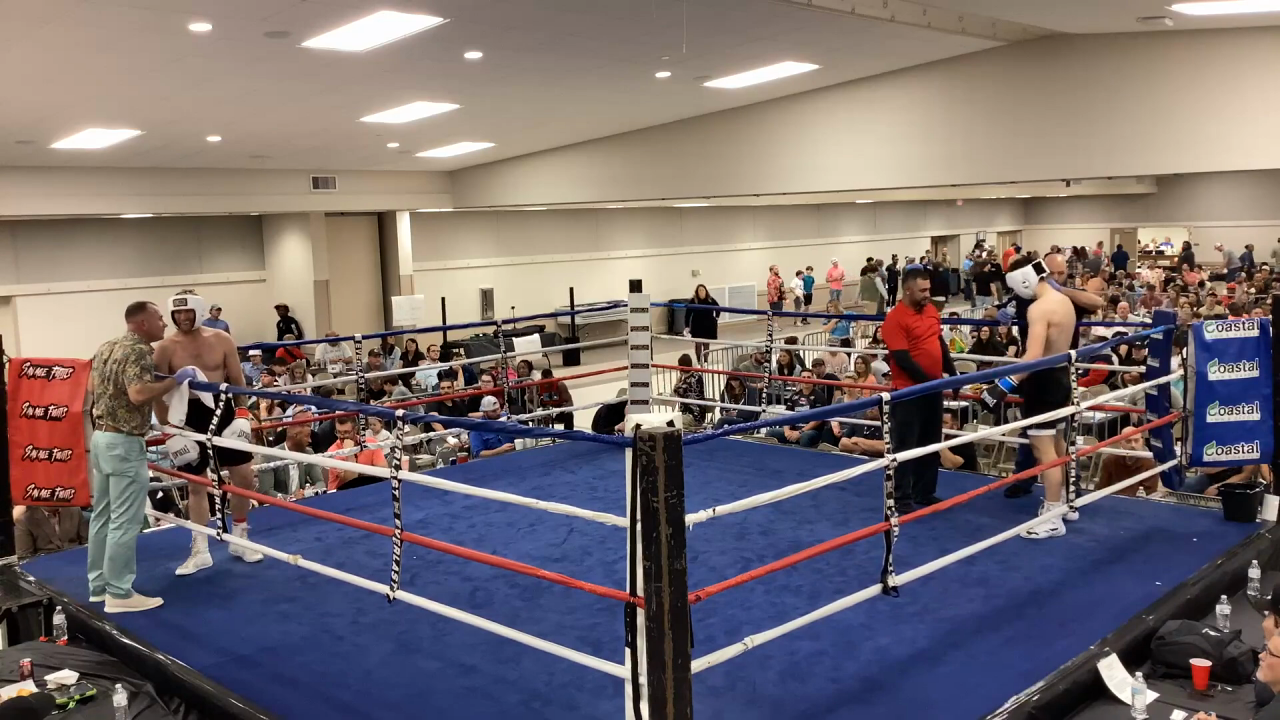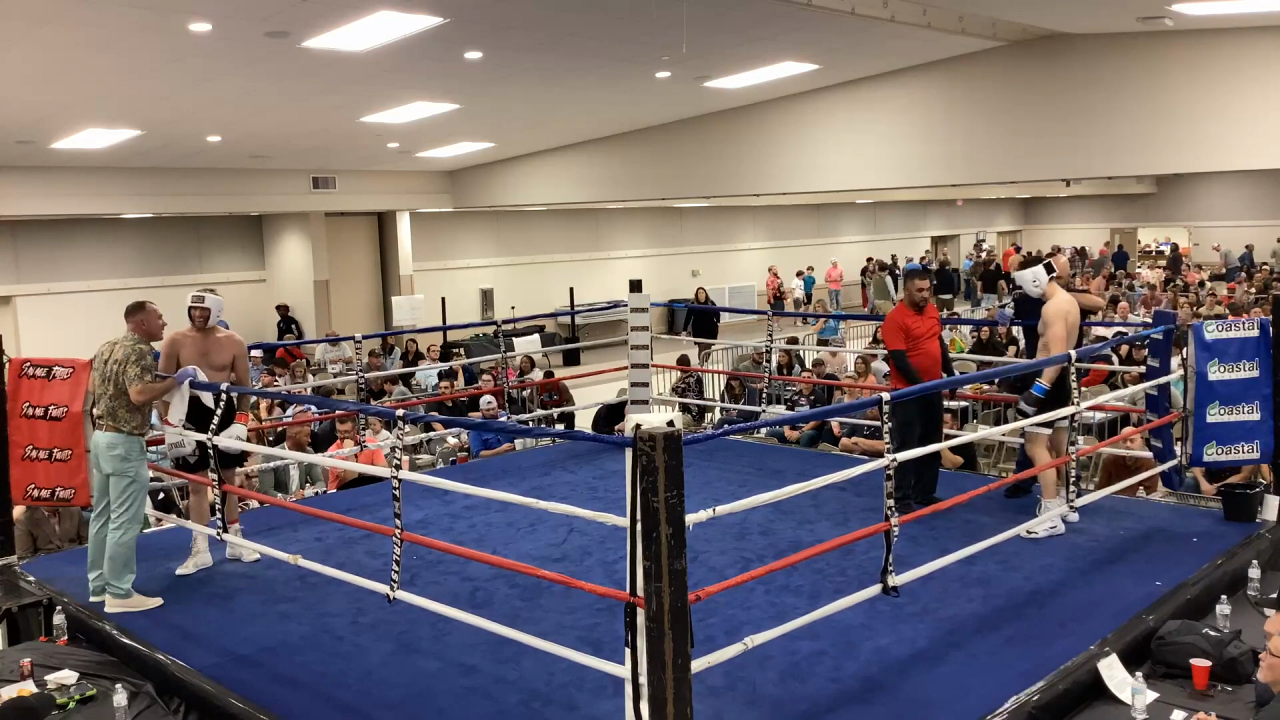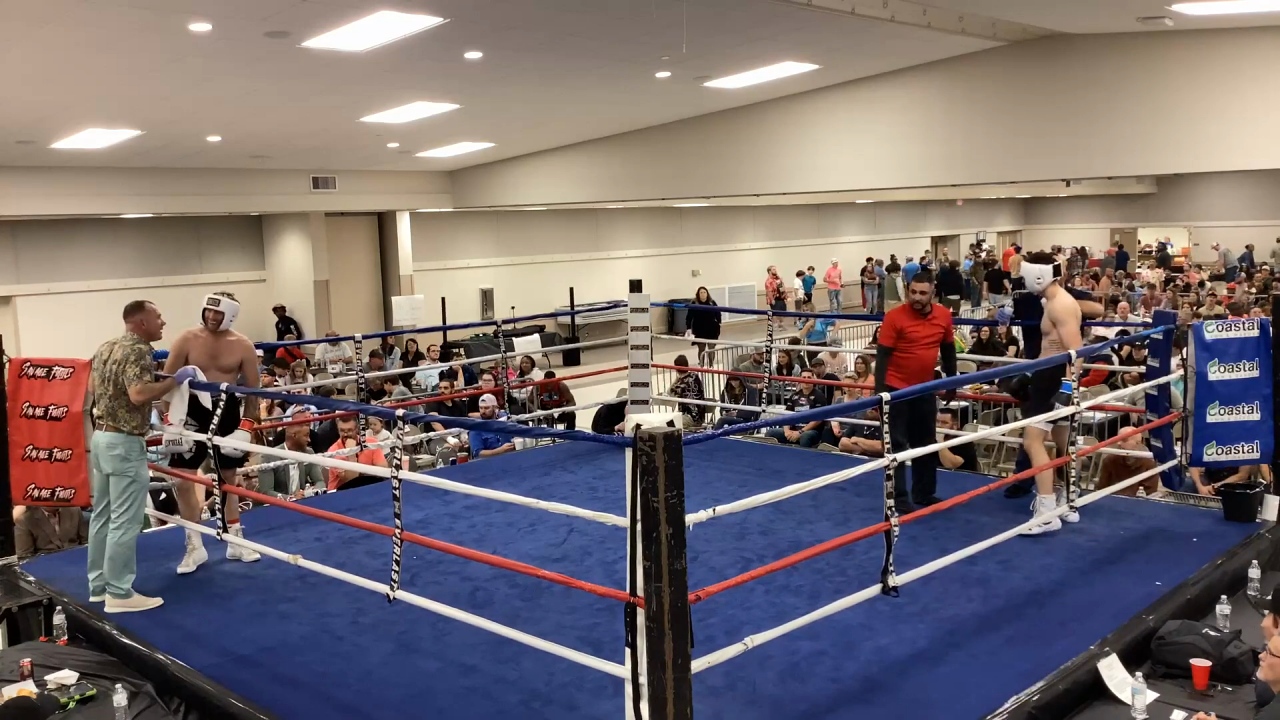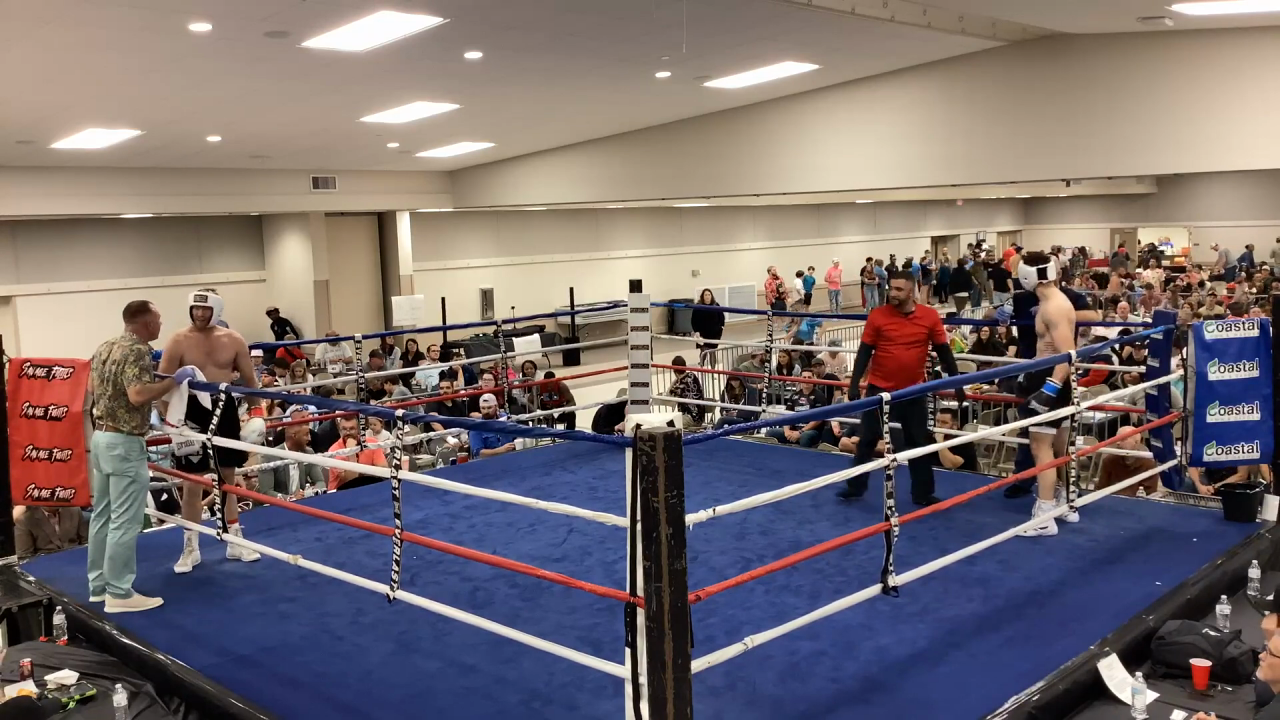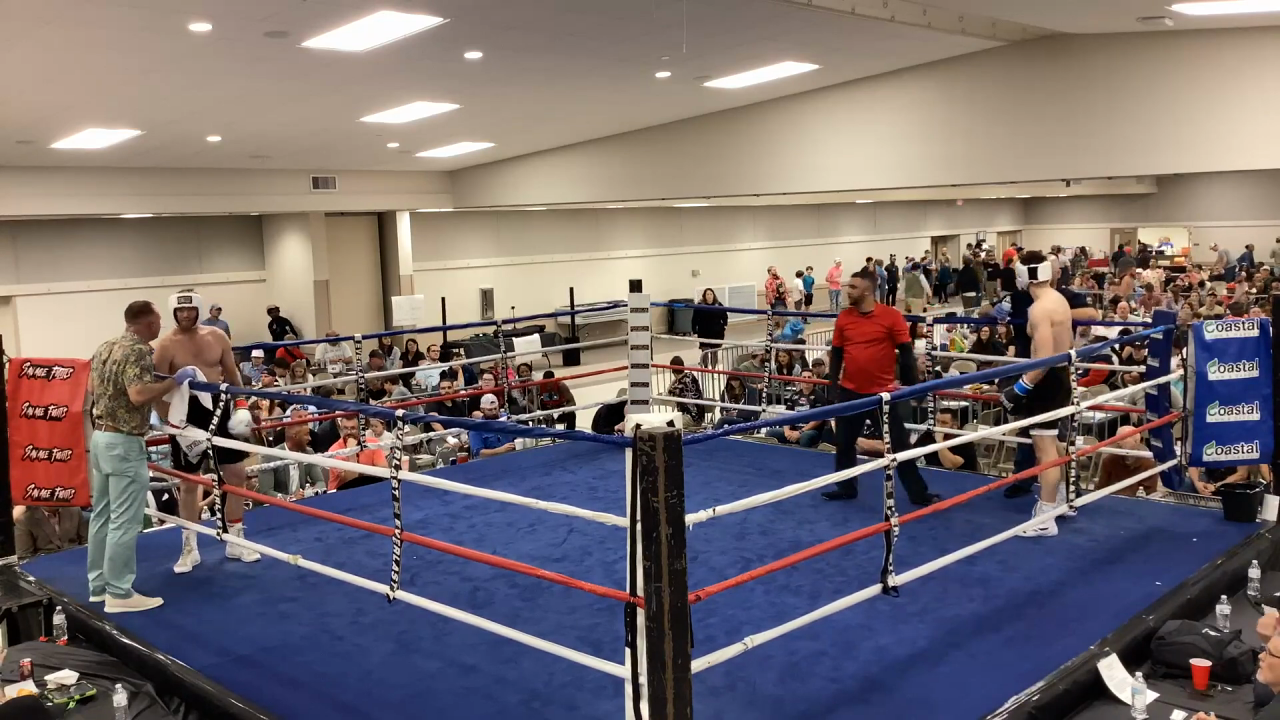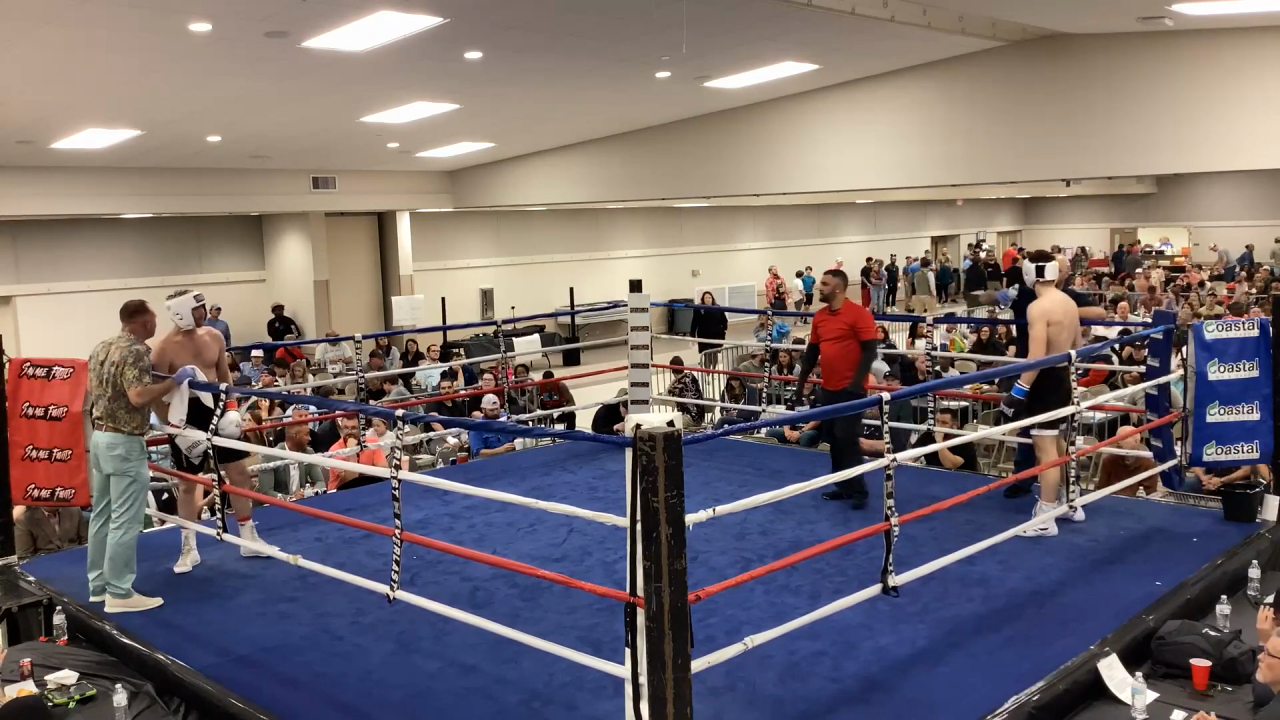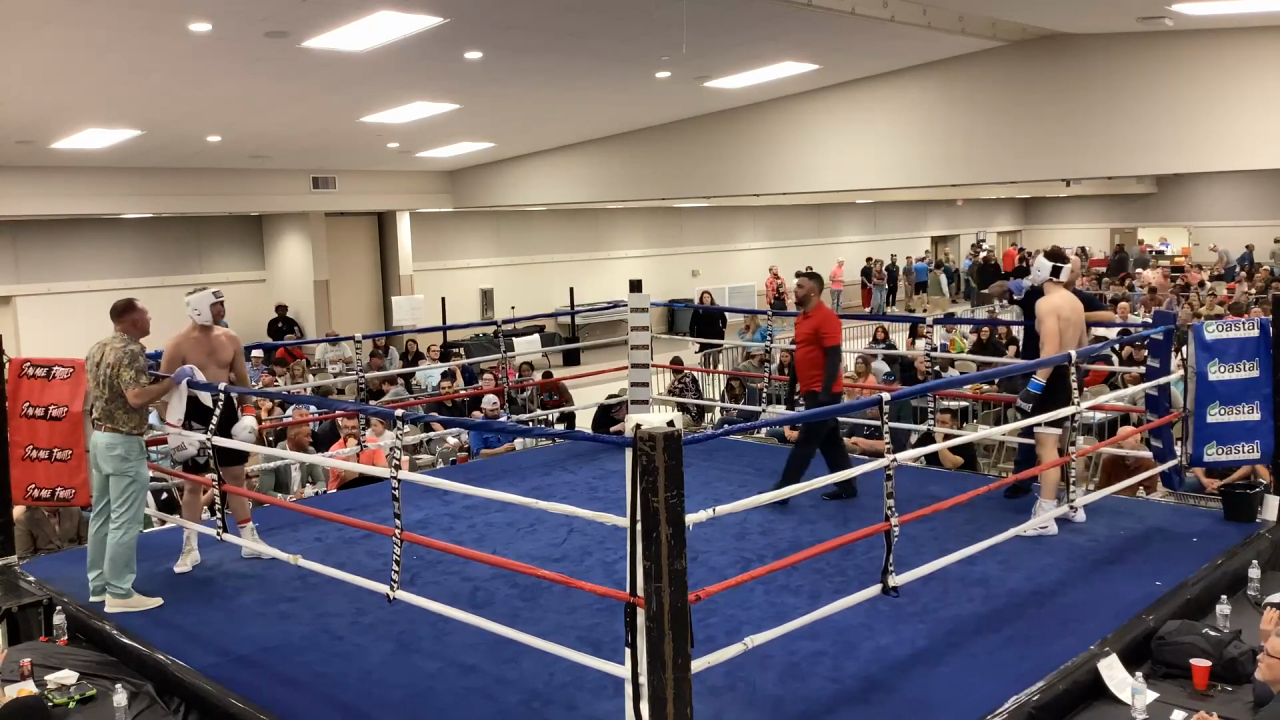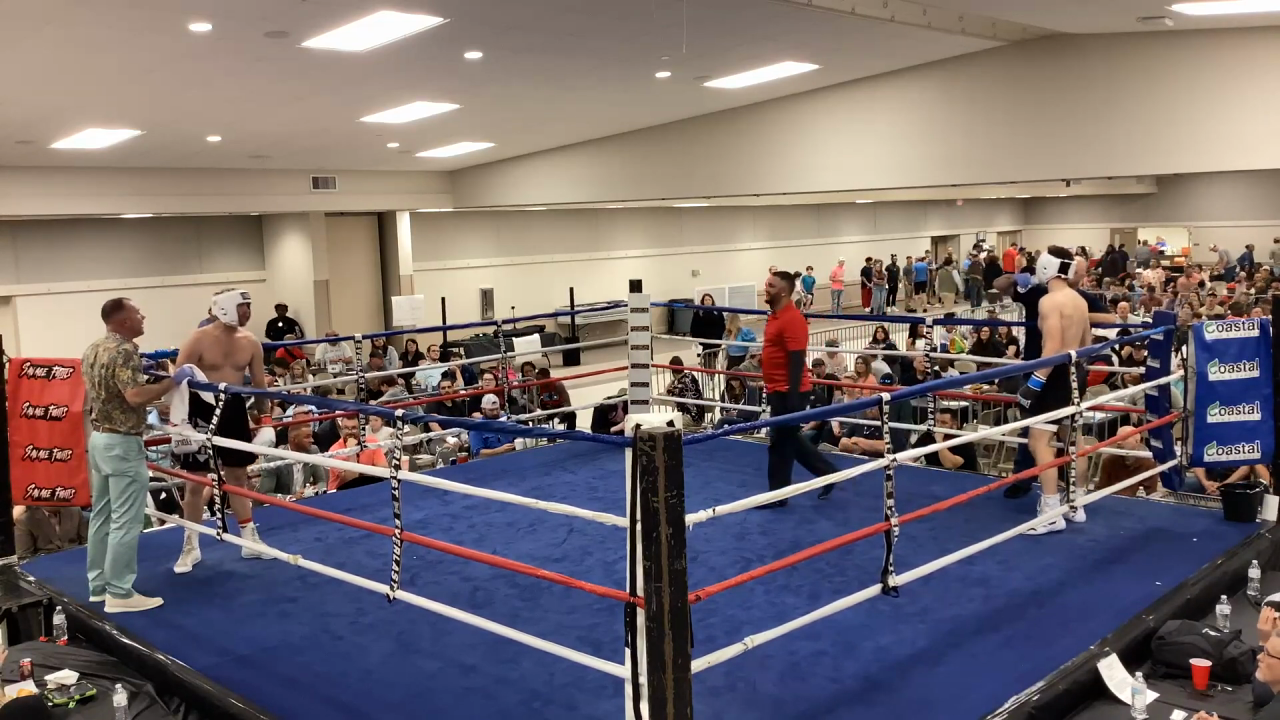
dt=0.3s
person 1, frame 1
left shoulder: (106, 347)
right shoulder: (138, 351)
left elbow: (92, 387)
right elbow: (139, 394)
right wrist: (176, 380)
left hip: (100, 437)
right hip: (124, 443)
left knee: (103, 515)
right knee: (125, 521)
left ankle: (99, 585)
right ankle: (119, 593)
person 1, frame 2
left shoulder: (106, 348)
right shoulder: (138, 351)
left elbow: (93, 387)
right elbow: (140, 394)
right wrist: (176, 379)
left hip: (100, 437)
right hip: (124, 443)
left knee: (102, 515)
right knee: (125, 521)
left ankle: (99, 585)
right ankle: (119, 593)
person 1, frame 3
left shoulder: (105, 348)
right shoulder: (138, 351)
left elbow: (93, 387)
right elbow: (139, 394)
right wrist: (176, 379)
left hip: (100, 437)
right hip: (125, 443)
left knee: (103, 515)
right knee: (125, 521)
left ankle: (99, 584)
right ankle: (119, 593)
person 1, frame 4
left shoulder: (104, 348)
right shoulder: (137, 351)
left elbow: (93, 387)
right elbow: (138, 395)
right wrist: (175, 379)
left hip: (100, 437)
right hip: (125, 444)
left knee: (103, 516)
right knee: (125, 521)
left ankle: (99, 585)
right ankle: (119, 593)
person 1, frame 5
left shoulder: (105, 347)
right shoulder: (137, 351)
left elbow: (93, 387)
right elbow: (139, 395)
right wrist: (176, 380)
left hip: (100, 437)
right hip: (124, 443)
left knee: (102, 515)
right knee: (125, 521)
left ankle: (99, 584)
right ankle: (119, 593)
person 1, frame 6
left shoulder: (101, 348)
right shoulder: (135, 352)
right elbow: (139, 396)
right wrist: (176, 380)
left hip: (99, 437)
right hip: (124, 443)
left knee: (102, 515)
right knee: (125, 520)
left ankle: (99, 585)
right ankle: (119, 593)
person 1, frame 7
left shoulder: (98, 349)
right shoulder: (130, 352)
right elbow: (137, 397)
right wrist: (174, 379)
left hip: (99, 438)
right hip: (123, 444)
left knee: (102, 515)
right knee: (125, 521)
left ankle: (99, 585)
right ankle: (119, 593)
person 1, frame 8
left shoulder: (93, 349)
right shoulder: (124, 352)
right elbow: (136, 396)
right wrist: (173, 380)
left hip: (98, 438)
right hip: (122, 444)
left knee: (101, 515)
right knee: (125, 520)
left ankle: (98, 585)
right ankle: (119, 593)
person 2, frame 1
left shoulder: (1039, 308)
right shoulder: (1064, 301)
left elbow: (1033, 357)
left wrist: (1003, 385)
left hip: (1044, 380)
right hip: (1061, 376)
left knee: (1044, 451)
right knee: (1057, 446)
left ankle: (1052, 520)
right ankle: (1064, 502)
person 2, frame 2
left shoulder: (1053, 307)
right shoulder: (1068, 300)
left elbow: (1056, 356)
left wrist: (1035, 391)
left hip: (1050, 380)
right hip: (1062, 378)
left knee: (1035, 447)
right knee: (1059, 446)
left ankle: (1051, 518)
right ankle: (1065, 505)
person 2, frame 3
left shoulder: (1060, 305)
right shoulder: (1055, 301)
left elbow: (1076, 351)
left wrist: (1067, 390)
right wrist: (1031, 373)
left hip: (1054, 379)
right hip: (1050, 376)
left knee: (1033, 442)
right knee: (1063, 445)
left ankle: (1047, 514)
right ankle: (1067, 505)
person 2, frame 4
left shoulder: (1054, 307)
right shoulder: (1051, 302)
left elbow: (1068, 354)
left wrist: (1049, 390)
right wrist: (1030, 375)
left hip: (1051, 381)
right hip: (1047, 378)
left knee: (1040, 448)
right knee: (1059, 445)
left ankle: (1044, 519)
right ankle: (1066, 505)
person 2, frame 5
left shoulder: (1039, 308)
right shoulder: (1060, 300)
left elbow: (1043, 358)
left wrist: (1019, 389)
left hip: (1047, 380)
right hip: (1061, 376)
left knee: (1044, 450)
right knee: (1050, 444)
left ankle: (1045, 521)
person 2, frame 6
left shoulder: (1038, 307)
right shoulder: (1069, 302)
left elbow: (1036, 357)
right elbow: (1076, 344)
left wrist: (1018, 393)
left hip: (1046, 379)
right hip: (1063, 376)
left knee: (1044, 450)
right knee: (1058, 444)
left ankle: (1045, 520)
right ankle: (1071, 504)
person 2, frame 7
left shoulder: (1046, 303)
right shoulder: (1075, 301)
left elbow: (1050, 350)
right elbow: (1082, 343)
left wrist: (1034, 386)
left hip: (1055, 377)
right hip: (1072, 375)
left knee: (1046, 447)
left ankle: (1045, 519)
right ankle: (1075, 506)
person 2, frame 8
left shoulder: (1049, 301)
right shoulder: (1079, 300)
left elbow: (1052, 348)
left wrist: (1034, 383)
left hip: (1057, 375)
right hip: (1075, 372)
left knee: (1039, 441)
left ankle: (1051, 514)
right ankle: (1075, 506)
person 3, frame 1
left shoulder: (222, 340)
right shoulder: (165, 348)
left elbow: (237, 380)
left wrist: (242, 413)
left hip: (222, 410)
right hip: (188, 416)
left knee: (245, 477)
right knee: (196, 485)
left ankle: (240, 539)
right ankle: (200, 551)
person 3, frame 2
left shoulder: (233, 342)
right shoulder: (175, 341)
left elbow: (243, 384)
left wrist: (242, 419)
right wrist: (169, 423)
left hip: (223, 410)
right hip: (189, 413)
left knee: (229, 481)
right knee: (197, 485)
left ankle: (235, 542)
right ankle: (200, 551)
person 3, frame 3
left shoulder: (243, 346)
right shoulder: (187, 340)
left elbow: (252, 388)
left wrist: (247, 424)
right wrist: (170, 419)
left hip: (226, 410)
right hip: (192, 411)
left knee: (229, 480)
right knee: (184, 482)
left ankle: (236, 543)
right ankle: (194, 547)
person 3, frame 4
left shoulder: (233, 340)
right shoulder: (178, 342)
left elbow: (249, 378)
left wrist: (257, 412)
left hip: (224, 409)
right hip: (192, 412)
left knee: (228, 479)
right knee: (192, 485)
left ankle: (236, 542)
right ankle: (190, 548)
person 3, frame 5
left shoulder: (217, 337)
right shoulder: (166, 346)
left elbow: (231, 374)
left wrist: (241, 405)
right wrist: (175, 426)
left hip: (219, 408)
right hip: (186, 413)
left knee: (237, 475)
right knee: (190, 483)
left ankle: (236, 541)
right ankle: (190, 549)
person 3, frame 6
left shoulder: (213, 336)
right shoulder: (164, 348)
right elbow: (157, 395)
left wrist: (231, 406)
right wrist: (176, 428)
left hip: (215, 407)
right hip: (186, 414)
left knee: (240, 474)
right knee: (188, 483)
left ankle: (249, 538)
right ankle: (189, 549)
person 3, frame 7
left shoulder: (230, 338)
right shoulder: (178, 344)
left elbow: (241, 378)
left wrist: (247, 412)
left hip: (226, 408)
right hip: (195, 412)
left knee: (235, 477)
right knee: (194, 483)
left ankle: (250, 541)
right ankle: (190, 549)
person 3, frame 8
left shoulder: (251, 342)
right shoulder: (199, 340)
left elbow: (259, 384)
right elbow: (178, 382)
left hip: (234, 408)
right hip: (201, 409)
left knee: (238, 477)
right knee: (195, 482)
left ankle: (250, 541)
right ankle: (190, 547)
person 4, frame 1
left shoulder: (931, 310)
right shoulder: (895, 319)
right elbow: (902, 359)
left wrist: (952, 374)
right wrist: (930, 381)
left hip: (932, 389)
right hip: (908, 391)
left knee: (930, 443)
right knee: (905, 445)
left ankle: (924, 492)
right ankle: (902, 497)
person 4, frame 2
left shoulder: (932, 311)
right shoulder: (895, 319)
right elbow: (899, 359)
left wrist: (950, 374)
right wrist: (921, 385)
left hip: (932, 389)
right hip: (908, 391)
left knee: (931, 444)
right knee: (907, 446)
left ankle: (924, 492)
right ankle: (902, 498)
person 4, frame 3
left shoulder: (943, 317)
right shoulder: (895, 317)
left elbow: (947, 350)
right elbow: (883, 354)
left wrist: (951, 381)
right wrist: (879, 387)
left hip: (924, 389)
right hip: (895, 388)
left knee: (925, 443)
right knee: (897, 444)
left ankle: (924, 493)
right ankle: (899, 497)
person 4, frame 4
left shoulder: (930, 316)
right shoulder: (877, 316)
left elbow: (943, 351)
right elbow: (864, 352)
right wrist: (855, 384)
right hip: (880, 388)
left knee: (920, 443)
right knee: (867, 439)
left ankle: (923, 494)
right ankle: (856, 486)
person 4, frame 5
left shoulder: (891, 317)
right shoulder: (843, 318)
left elbow: (906, 352)
right elbow: (836, 354)
left wrist: (913, 384)
right wrist: (835, 386)
left hip: (881, 392)
right hip: (849, 392)
left knee: (900, 443)
right knee: (844, 442)
left ankle: (919, 493)
right ankle: (847, 487)
person 4, frame 6
left shoulder: (859, 314)
right shoulder: (820, 316)
left elbow: (870, 350)
right elbow: (812, 351)
left wrist: (858, 381)
right wrist: (802, 380)
left hip: (850, 389)
right hip: (829, 388)
left knee: (847, 439)
right knee: (834, 440)
left ankle: (860, 490)
right ankle: (846, 487)
person 4, frame 7
left shoulder: (826, 318)
right shoulder: (802, 318)
left elbow: (834, 357)
left wrist: (826, 392)
right wrist: (792, 385)
left hip: (823, 392)
right hip: (812, 391)
left knee: (805, 442)
right knee: (830, 441)
right ankle: (846, 486)
person 4, frame 8
left shoulder: (792, 319)
right shoulder: (774, 316)
left elbow: (796, 361)
left wrist: (793, 397)
right wrist: (772, 390)
left hip: (787, 392)
right hip: (778, 390)
left knee: (780, 444)
right knee: (789, 440)
right ankle: (828, 473)
